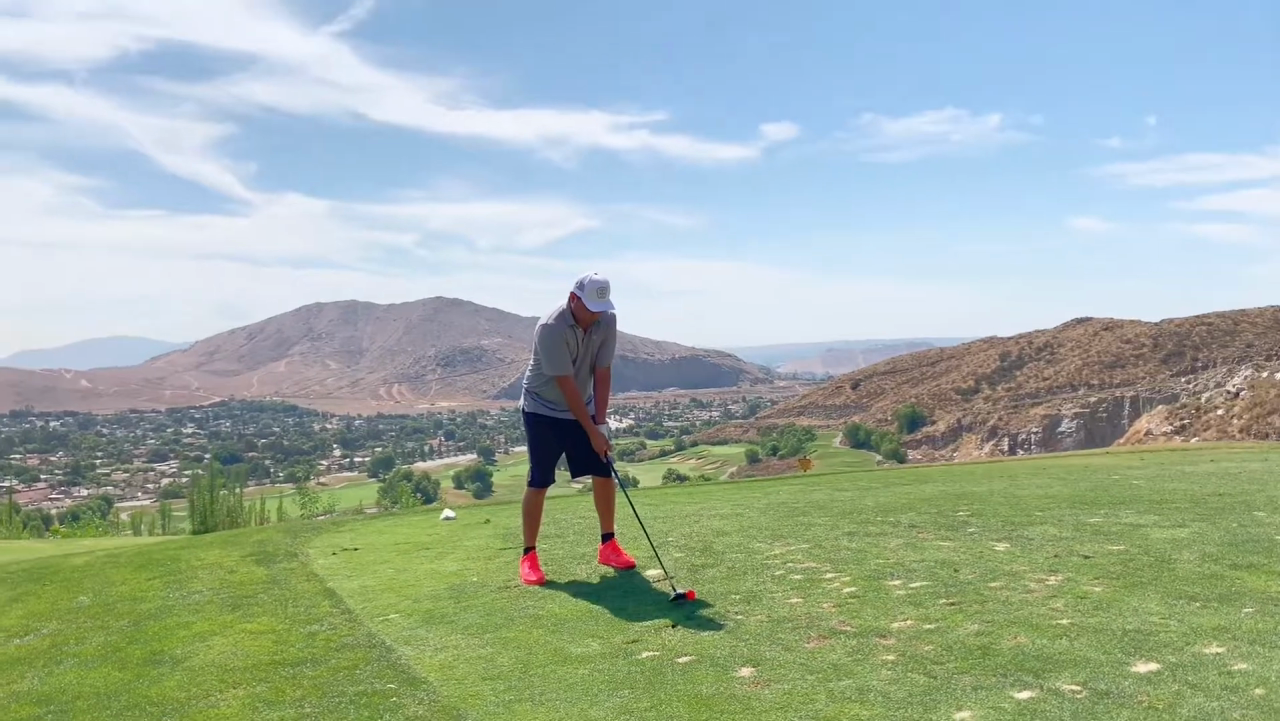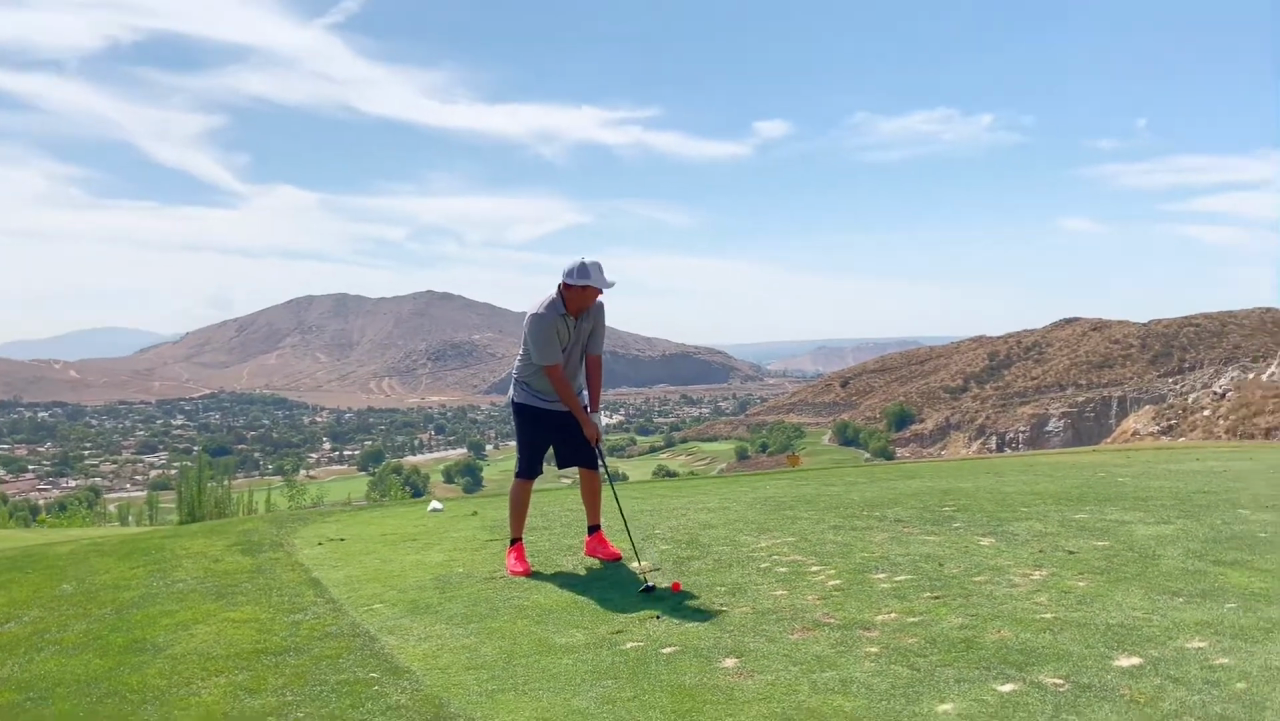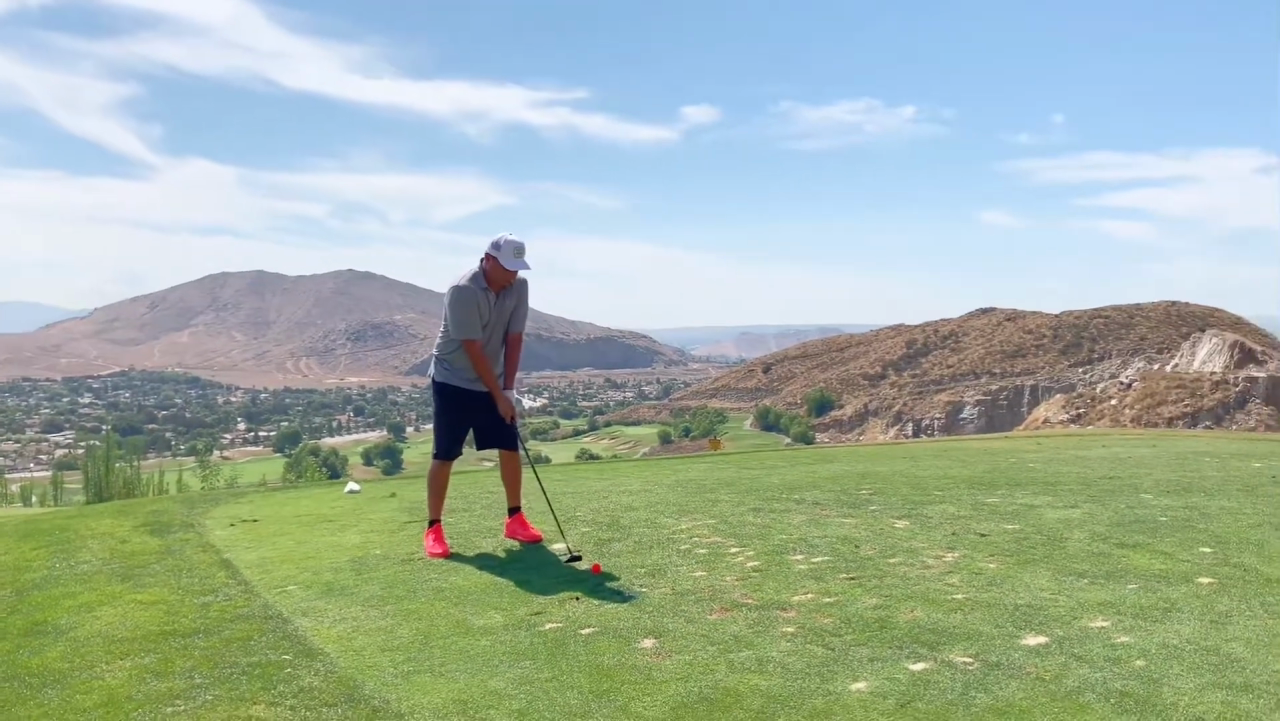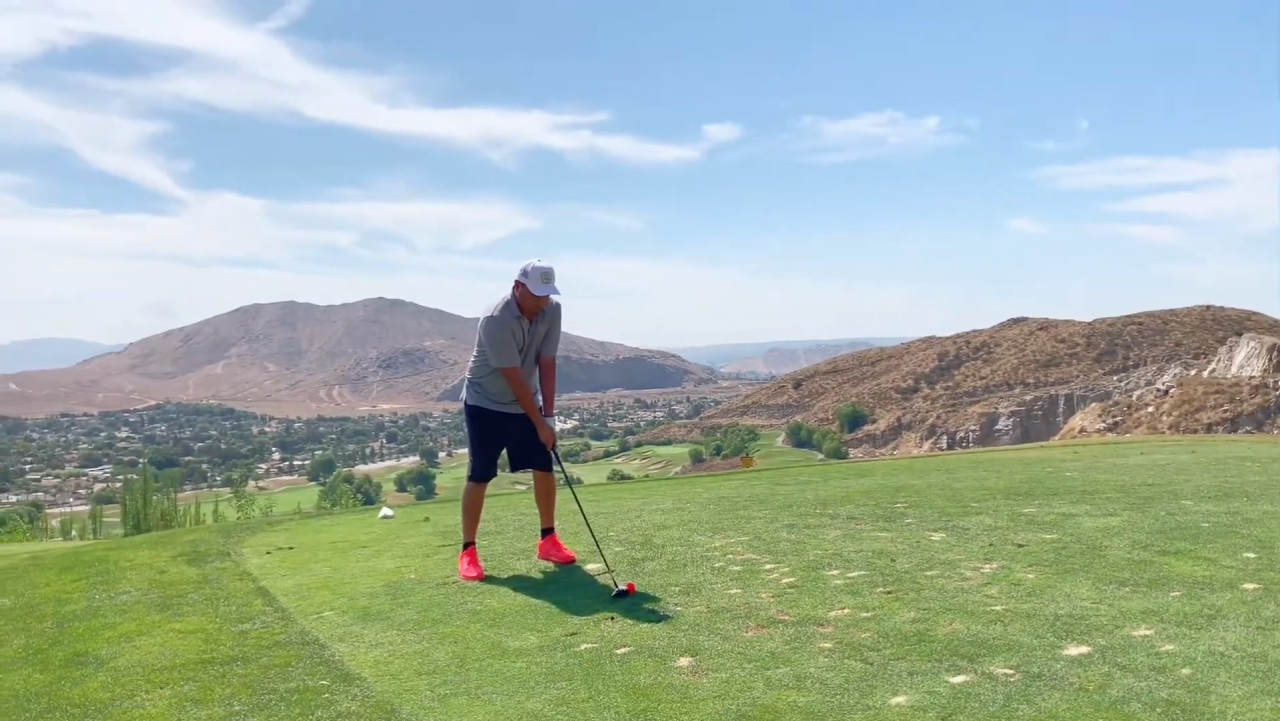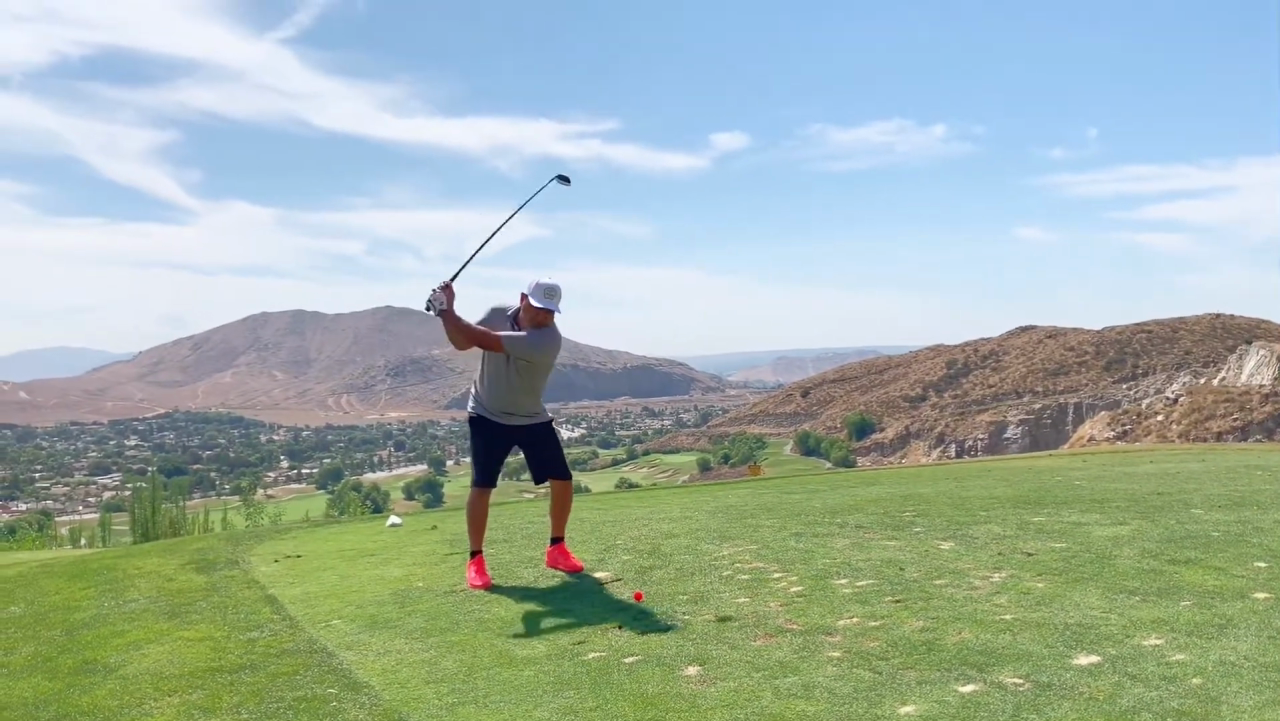
dt=1s
person 1, frame 1
left shoulder: (607, 321)
right shoulder: (550, 328)
left elbow: (602, 374)
right elbow: (566, 386)
left wrist: (600, 423)
right wrist: (591, 432)
left hip: (582, 409)
right hip: (543, 411)
left knee: (604, 473)
right knee: (539, 482)
left ankle: (608, 545)
right ankle: (529, 556)
person 1, frame 2
left shoulder: (595, 310)
right shoulder: (541, 318)
left elbow: (593, 361)
right elbow: (556, 376)
left wrist: (595, 411)
right wrist: (584, 420)
left hip: (570, 400)
right hip: (532, 402)
left knee: (590, 465)
right knee: (526, 473)
left ankle: (594, 536)
right ankle: (515, 546)
person 1, frame 3
left shoulder: (519, 287)
right shoulder: (462, 291)
left elbow: (514, 339)
right elbow: (474, 351)
left wrist: (508, 388)
right wrist: (499, 396)
left hip: (493, 381)
right hip: (453, 382)
left knee: (510, 447)
right knee: (445, 454)
left ankle: (515, 518)
right ankle: (433, 528)
person 1, frame 4
left shoulder: (552, 311)
right shoulder: (496, 321)
left elbow: (547, 364)
right elbow: (514, 378)
left wrist: (548, 414)
right wrist: (540, 424)
left hip: (525, 403)
right hip: (486, 404)
left knee: (544, 468)
right knee: (480, 476)
left ankle: (548, 539)
right ankle: (468, 551)
person 1, frame 5
left shoulder: (549, 338)
right shoulder: (498, 315)
left elbow: (488, 342)
right elbow: (462, 341)
left wrist: (449, 315)
right wrist: (448, 308)
left hip: (532, 419)
right hip: (487, 415)
left knee: (562, 480)
right knee: (482, 484)
left ankle: (556, 548)
right ankle: (476, 559)
